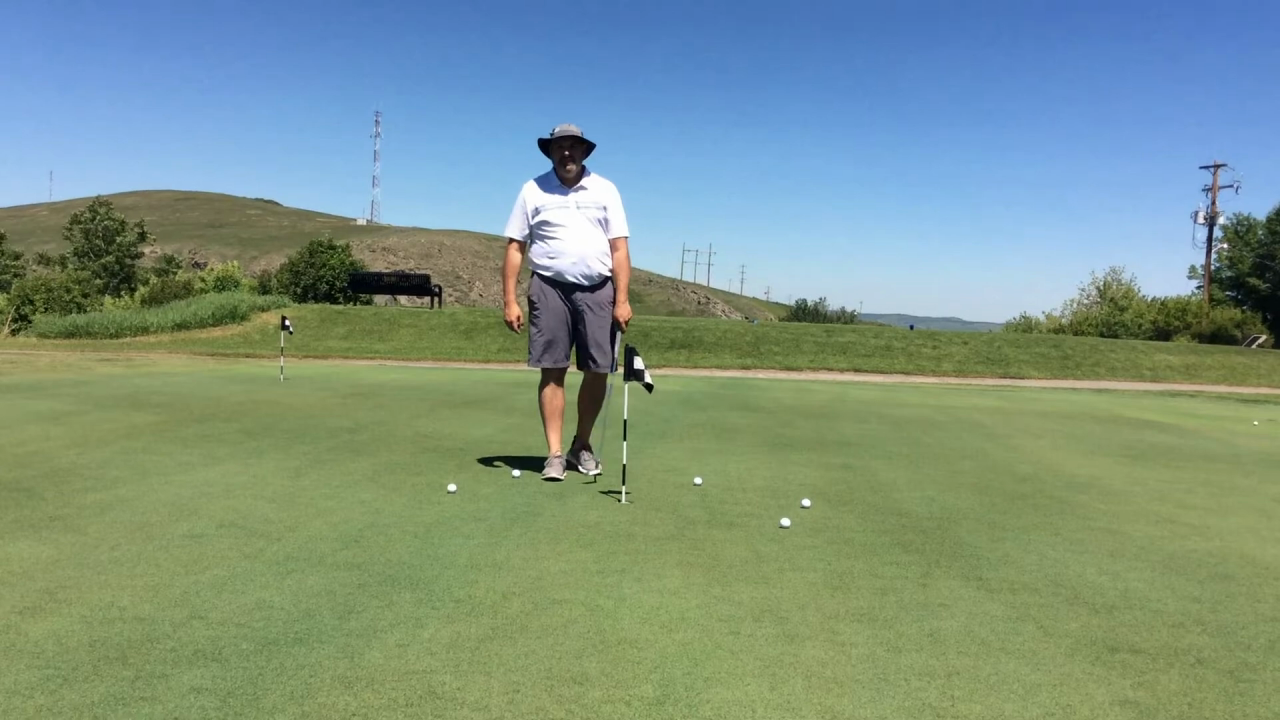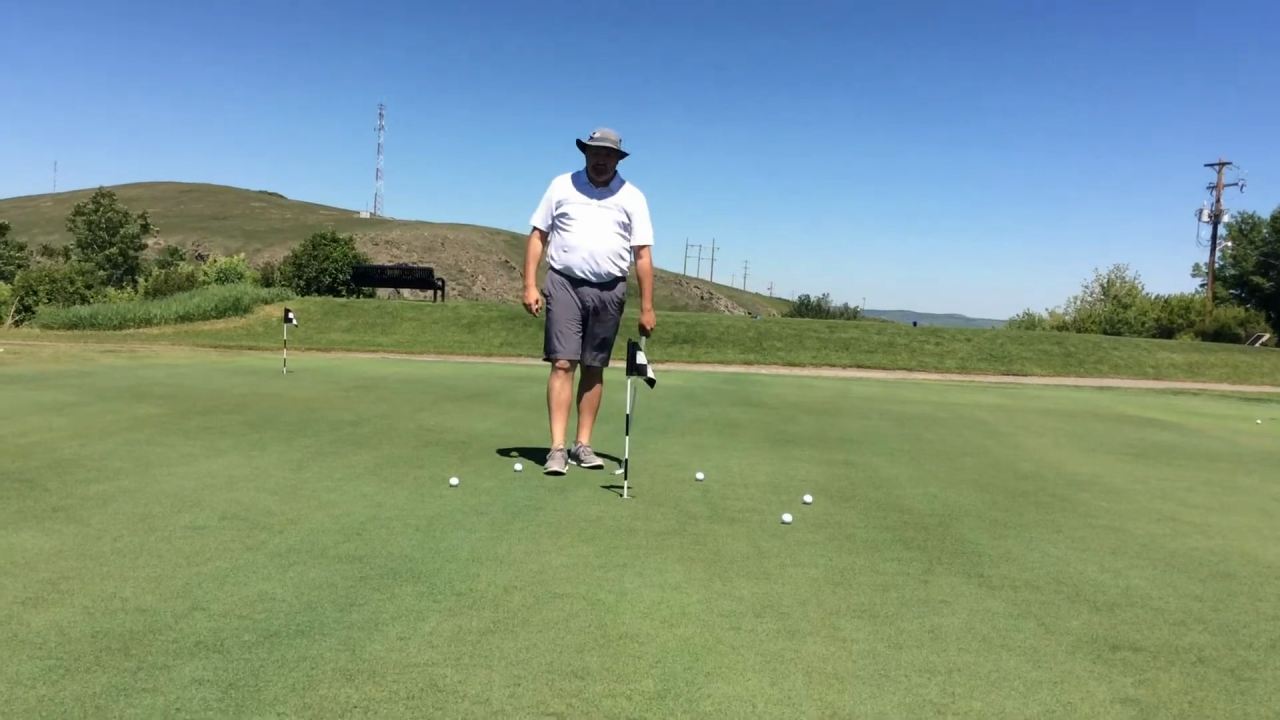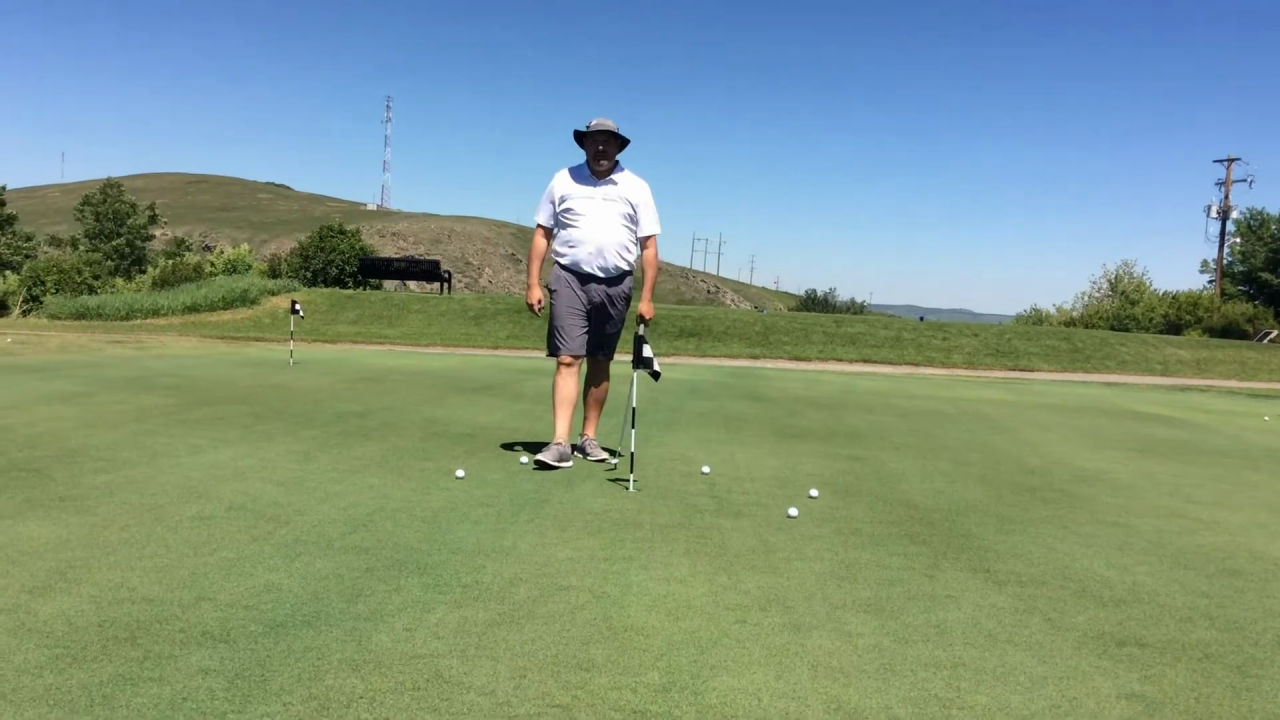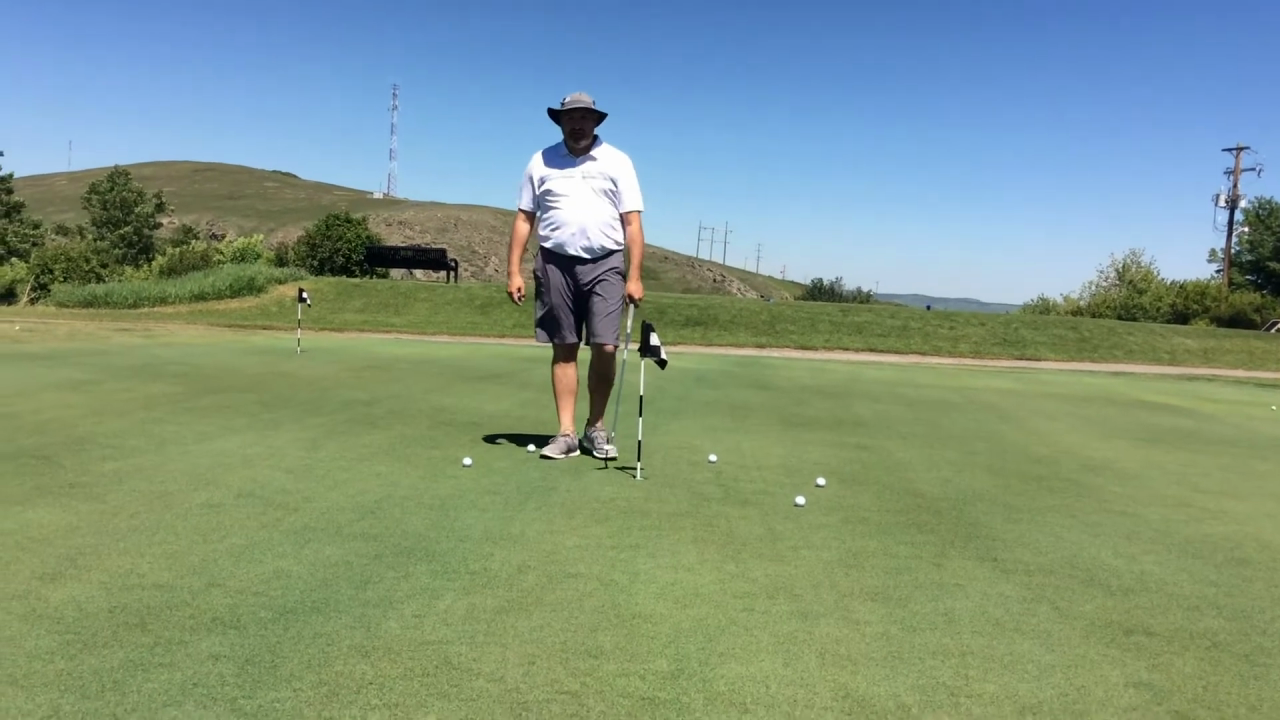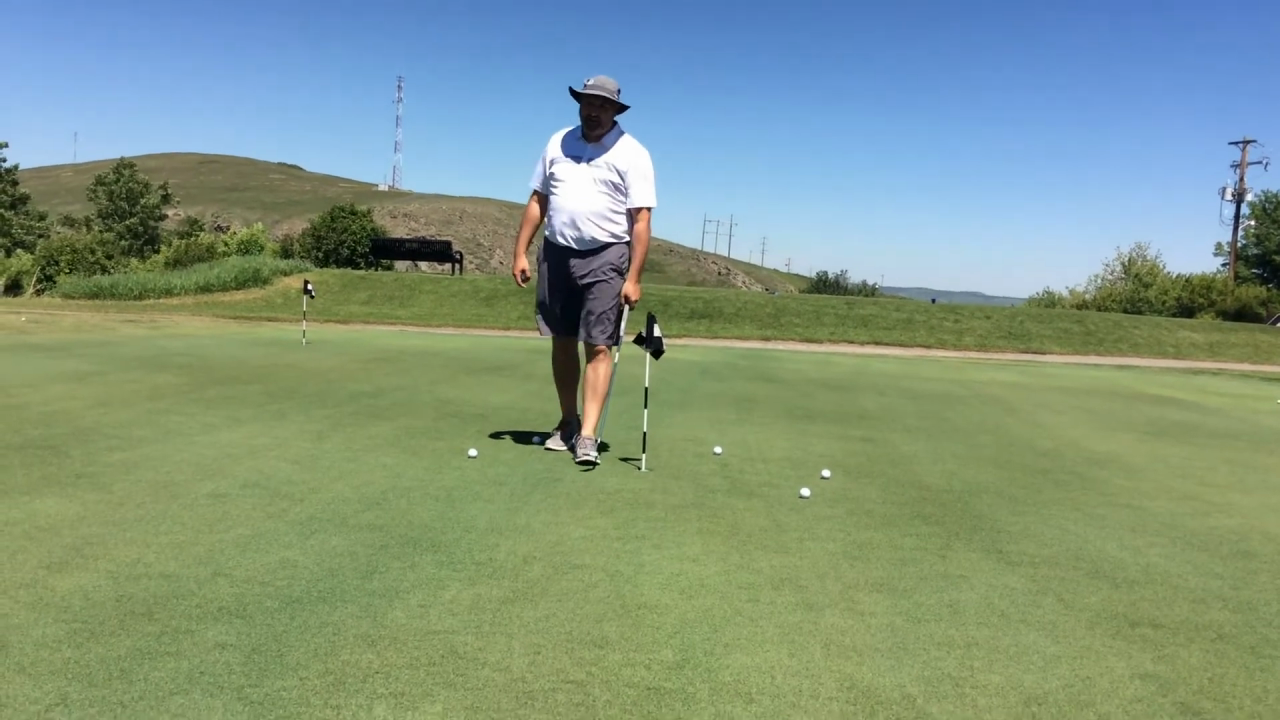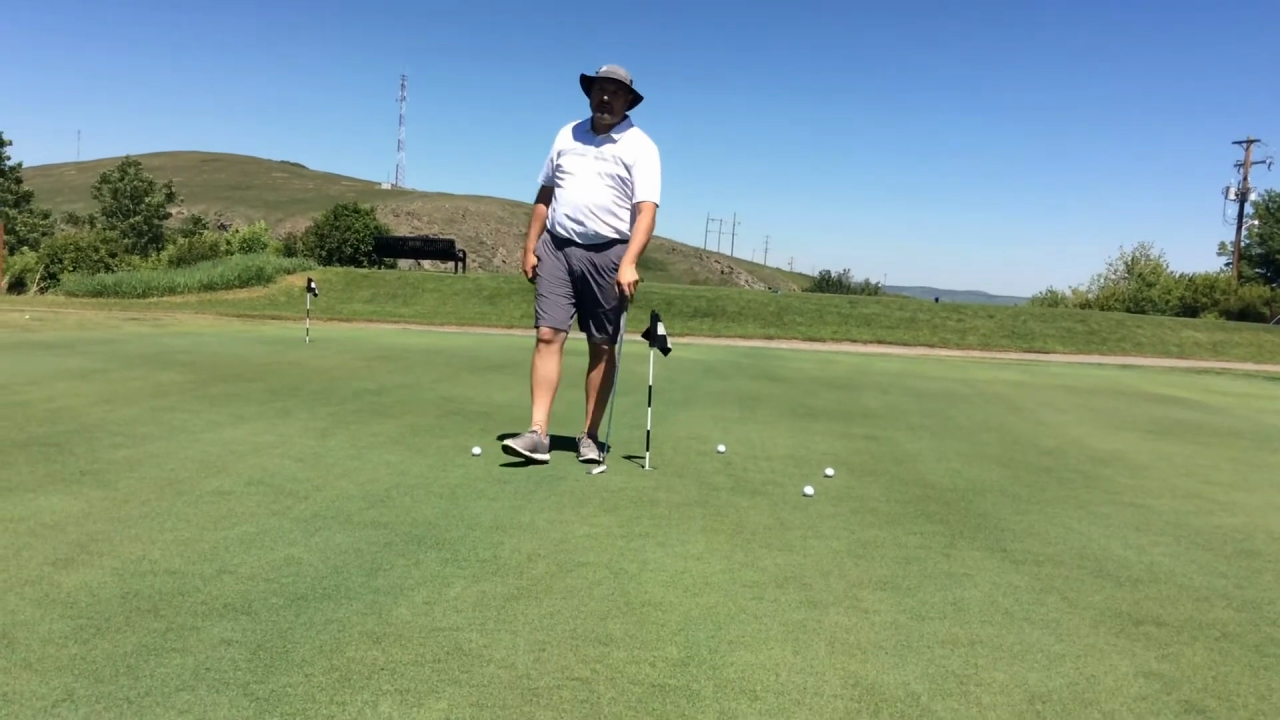
dt=0.7s
person 1, frame 1
left shoulder: (605, 190)
right shoulder: (532, 191)
left elbow: (619, 248)
right elbow: (515, 247)
left wrist: (622, 300)
right wrist: (510, 300)
left hip: (597, 291)
right hip: (551, 289)
left knee: (598, 372)
right knee: (552, 372)
left ankle: (582, 446)
right ankle: (555, 454)
person 1, frame 2
left shoulder: (632, 197)
right shoulder: (561, 186)
left elbow: (642, 254)
right elbow: (537, 236)
left wrist: (647, 307)
right wrist: (530, 285)
left hip: (609, 290)
right hip: (564, 284)
left knee: (593, 368)
right knee: (562, 364)
left ankle: (582, 444)
right ankle: (558, 447)
person 1, frame 3
left shoulder: (636, 187)
right shoulder: (563, 181)
left elbow: (648, 245)
right elbow: (542, 234)
left wrist: (647, 297)
right wrist: (533, 283)
left hip: (615, 284)
right hip: (570, 279)
left knee: (600, 363)
right knee: (567, 359)
left ankle: (589, 437)
right ankle: (561, 443)
person 1, frame 4
left shoulder: (617, 162)
right shoulder: (541, 162)
left elbow: (632, 222)
right elbow: (524, 218)
left wrist: (635, 276)
right wrist: (514, 270)
left hip: (605, 265)
right hip: (556, 264)
left knee: (605, 347)
right knee: (564, 350)
left ankle: (595, 428)
right ankle: (566, 433)
person 1, frame 5
left shoulder: (632, 153)
right shoulder: (558, 143)
left elbow: (641, 219)
right elbow: (538, 200)
left wrist: (634, 277)
right wrist: (520, 251)
left hip: (605, 258)
right hip: (556, 254)
left knee: (598, 347)
right knee: (562, 342)
left ankle: (587, 436)
right ankle: (569, 419)
person 1, frame 6
left shoulder: (640, 147)
right shoulder: (567, 135)
left elbow: (646, 210)
right elbow: (545, 196)
left wrist: (629, 262)
right wrist: (530, 247)
left hip: (608, 254)
right hip: (557, 248)
left knee: (601, 347)
right knee: (548, 336)
left ankle: (589, 434)
right ankle: (538, 432)
